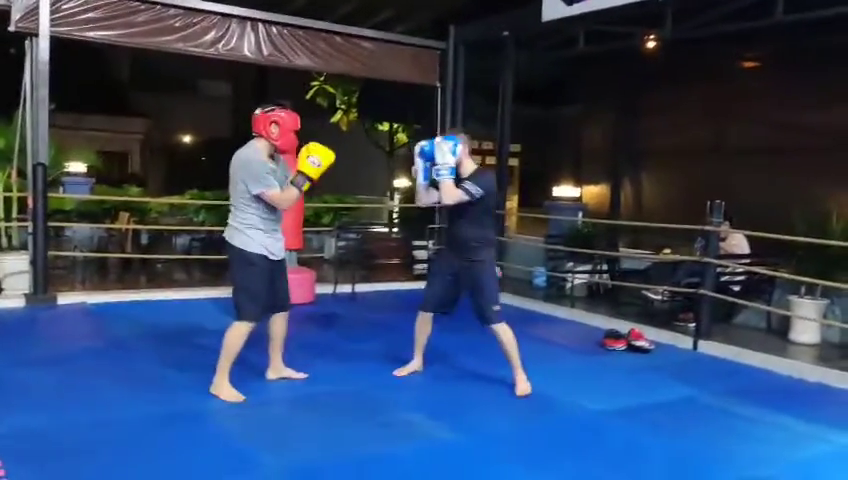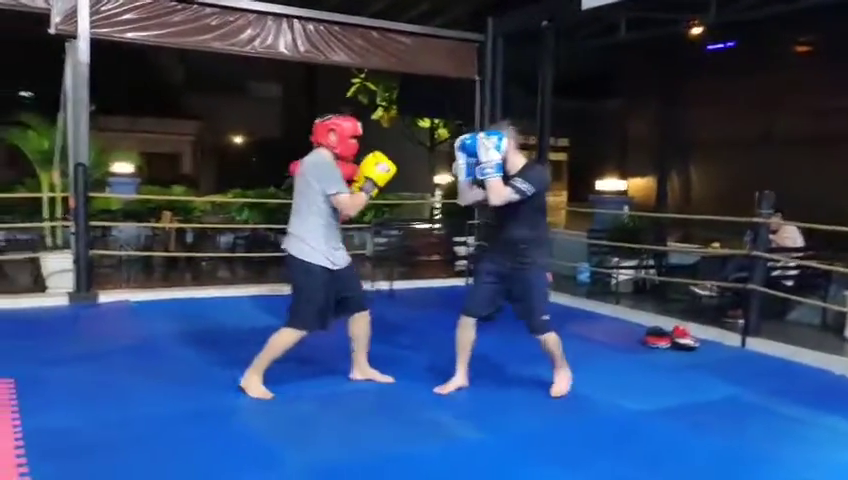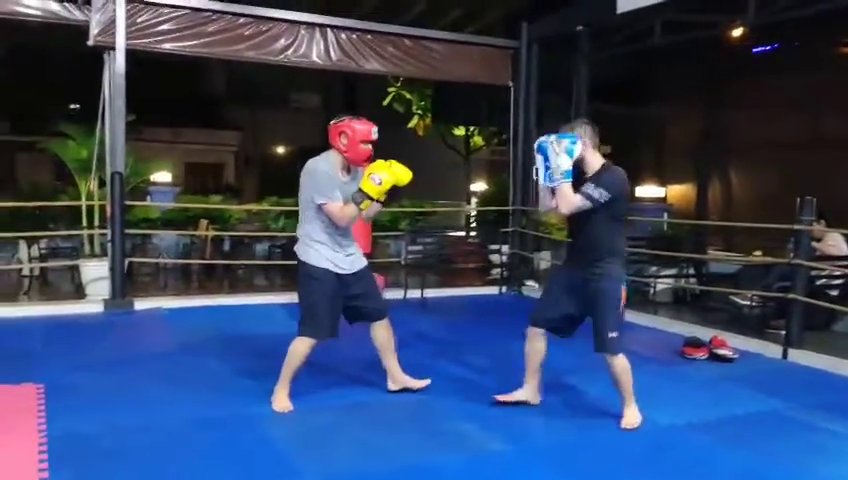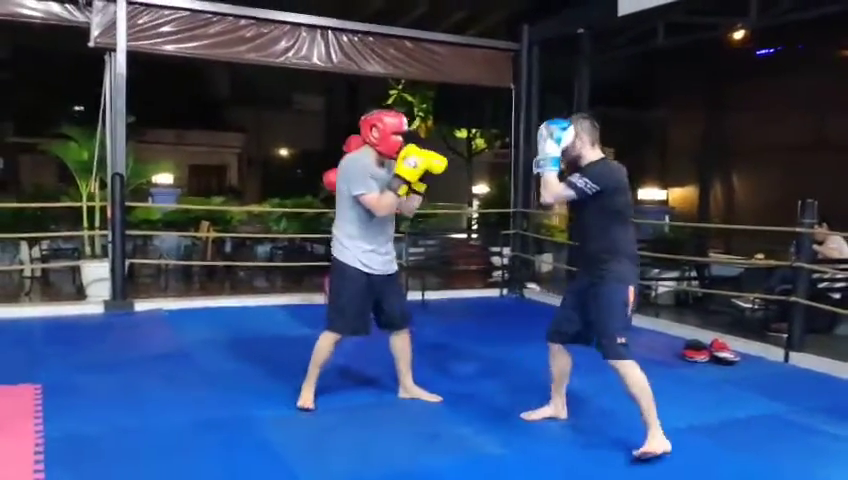
dt=0.5s
person 1, frame 1
left shoulder: (484, 179)
right shoulder: (454, 179)
left elbow: (449, 198)
right elbow: (423, 200)
left wrist: (443, 165)
right wrist: (422, 167)
left hip: (480, 261)
right hip: (451, 256)
left knee: (494, 321)
right knee: (426, 309)
left ankle: (520, 376)
right ankle: (416, 361)
person 1, frame 2
left shoulder: (536, 173)
right shoulder: (498, 174)
left elbow: (497, 198)
right elbow: (465, 198)
left wrist: (488, 161)
right wrist: (464, 163)
left hip: (529, 264)
right hip: (496, 259)
left knee: (540, 329)
right knee: (468, 315)
left ankle: (562, 370)
right ankle: (460, 376)
person 1, frame 3
left shoulder: (614, 178)
right shoulder: (576, 178)
left elbow: (566, 207)
right elbow: (546, 202)
left wrist: (560, 165)
right wrist: (549, 169)
left hip: (604, 275)
right hip: (573, 270)
left knee: (609, 348)
right knee: (536, 324)
left ankle: (630, 406)
right ankle: (531, 389)
person 1, frame 4
left shoulder: (607, 172)
right shoulder: (587, 174)
left elbow: (549, 196)
right elbow: (551, 196)
left wrist: (549, 153)
right wrist: (548, 158)
left hip: (614, 276)
right hip: (588, 274)
left knee: (616, 354)
right knee: (557, 339)
left ankle: (656, 432)
right ankle: (557, 404)
person 2, frame 1
left shoulder: (273, 157)
right shoulder: (250, 159)
left elbow: (287, 188)
right elbow: (282, 202)
left wrist: (308, 169)
right wrist: (306, 173)
left hip: (271, 248)
right hip: (249, 248)
left knee: (280, 308)
right knee: (249, 316)
left ankle: (276, 366)
right ankle: (220, 380)
person 2, frame 2
left shoulder: (325, 164)
right shoulder: (321, 163)
left elbow: (342, 207)
right elbow: (349, 209)
left wrist: (363, 181)
right wrist: (373, 183)
left hip: (332, 256)
right hip: (310, 258)
left knee: (360, 308)
right knee: (300, 326)
left ankle: (361, 368)
right ankle: (252, 375)
person 2, frame 3
left shoulder: (354, 171)
right shoulder: (318, 168)
left elbow: (365, 214)
right elbow: (341, 217)
left wrist: (384, 189)
right wrist: (368, 190)
left hip: (350, 260)
right hip: (319, 264)
left knee: (379, 316)
right knee: (311, 333)
left ankle: (395, 376)
right ankle: (281, 390)
person 2, frame 4
left shoulder: (389, 166)
right shoulder: (355, 163)
left elbow: (408, 208)
right elbow: (380, 208)
left wrist: (419, 178)
right wrist: (403, 177)
left hip: (383, 263)
right hip: (352, 262)
left knee: (400, 324)
right knee: (337, 329)
left ankle: (407, 386)
right ankle: (308, 387)
